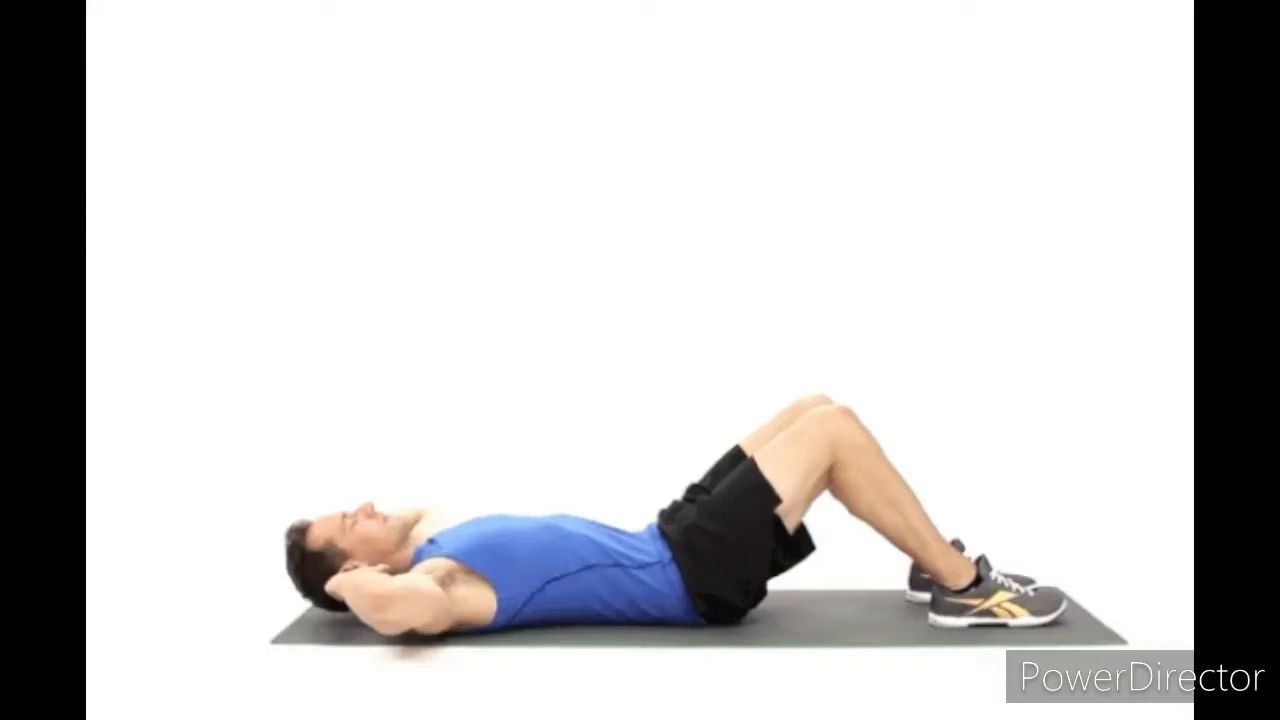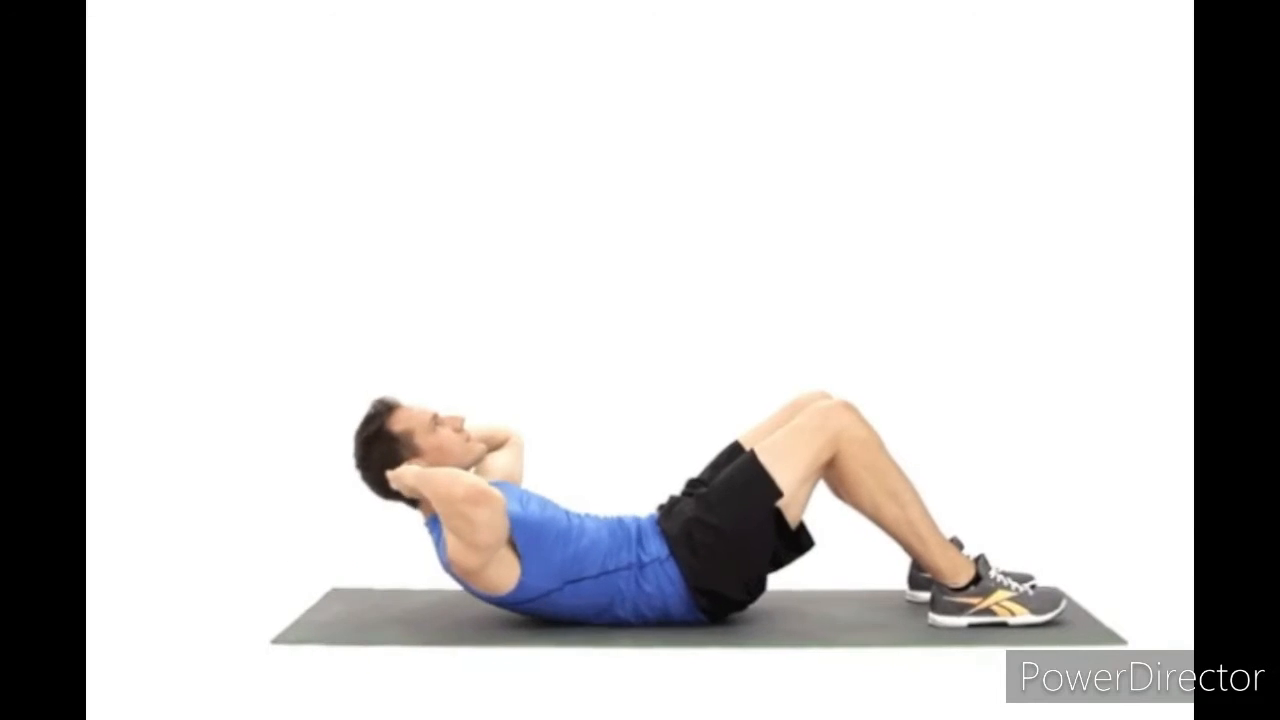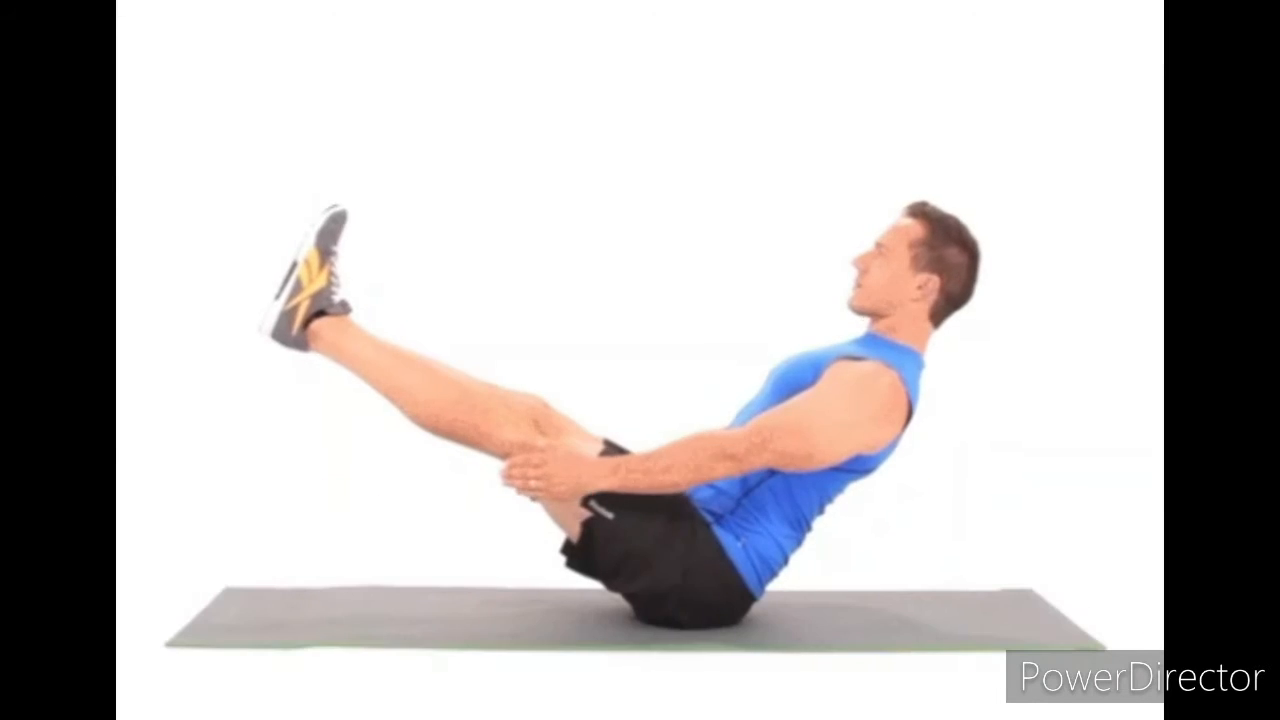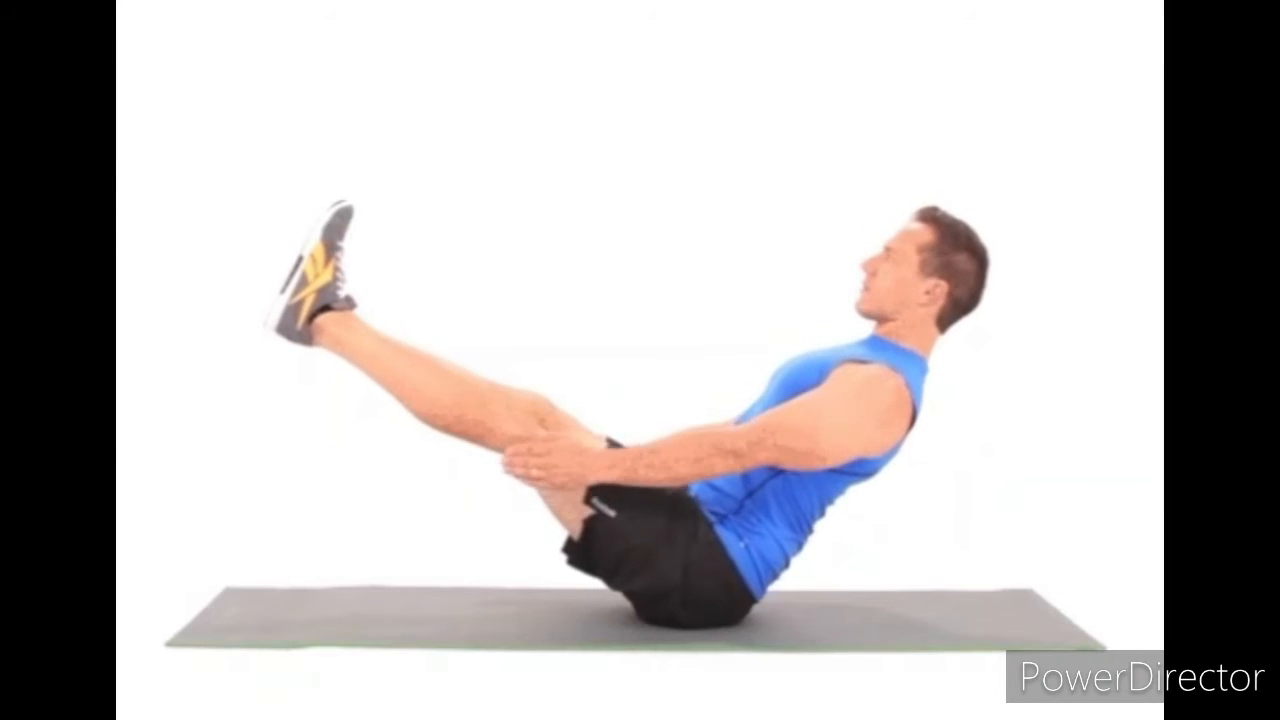
dt=1s
person 1, frame 1
left shoulder: (440, 553)
right shoulder: (435, 587)
left elbow: (422, 515)
right elbow: (399, 607)
left wrist: (391, 525)
right wrist: (348, 580)
left hip: (668, 541)
right hip: (694, 578)
left knee: (818, 409)
right knee: (832, 430)
left ankle: (939, 565)
right ankle: (965, 588)
person 1, frame 2
left shoulder: (475, 501)
right shoulder: (471, 548)
left elbow: (508, 438)
right elbow: (474, 494)
left wrist: (457, 442)
right wrist: (420, 473)
left hip: (672, 535)
right hip: (694, 573)
left knee: (819, 408)
right knee: (836, 424)
left ankle: (939, 566)
right ankle: (964, 586)
person 1, frame 3
left shoulder: (874, 385)
right shoulder: (862, 363)
left elbow: (736, 453)
left wrist: (594, 476)
right wrist: (597, 469)
left hip: (703, 569)
right hip: (700, 542)
left knee: (523, 427)
right knee: (532, 420)
left ankle: (321, 324)
right ankle: (324, 322)
person 1, frame 4
left shoulder: (880, 389)
right shoulder: (864, 364)
left elbow: (739, 450)
right elbow: (745, 439)
left wrist: (595, 464)
right wrist: (604, 460)
left hip: (703, 569)
right hip: (704, 539)
left knee: (525, 423)
right knee: (531, 417)
left ankle: (324, 319)
right ankle: (328, 319)
